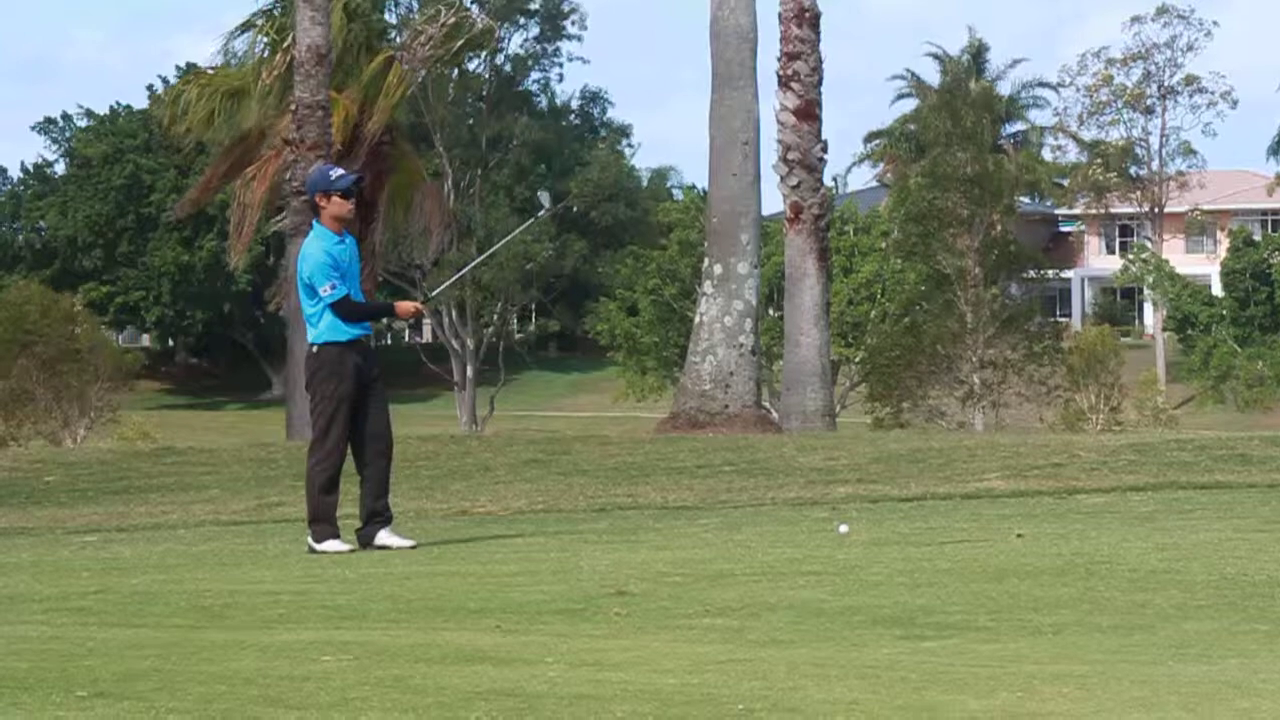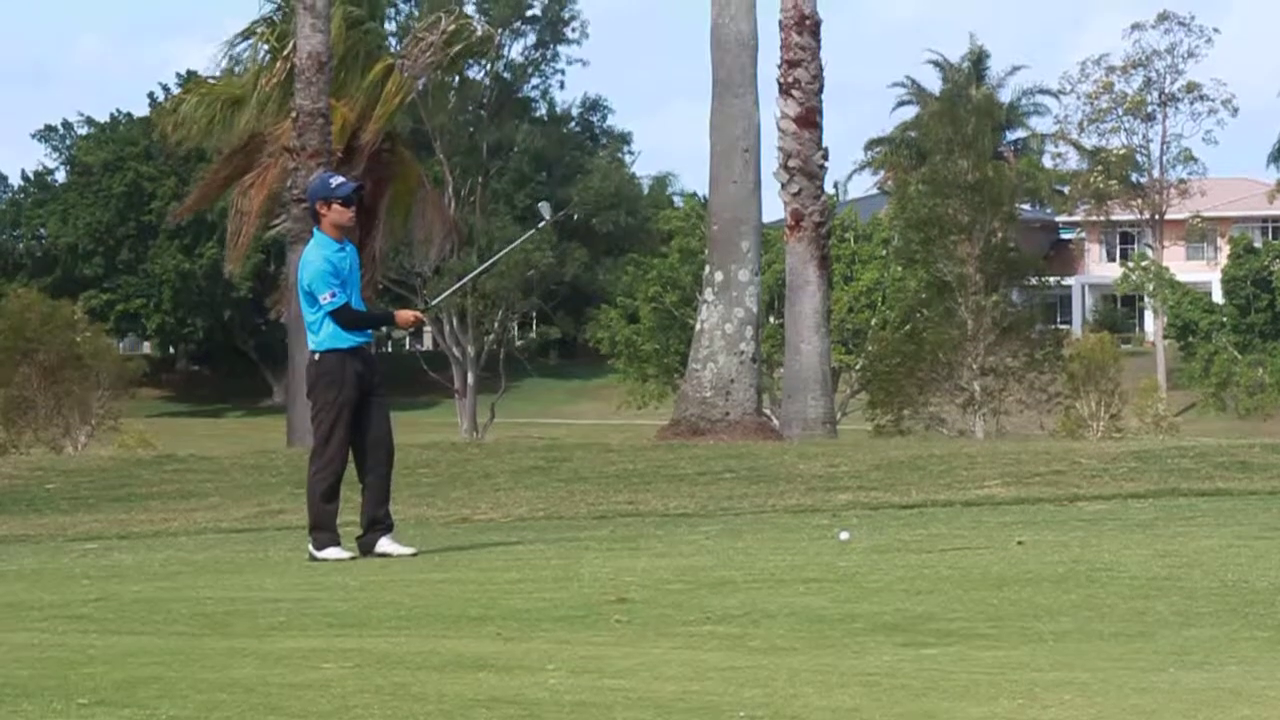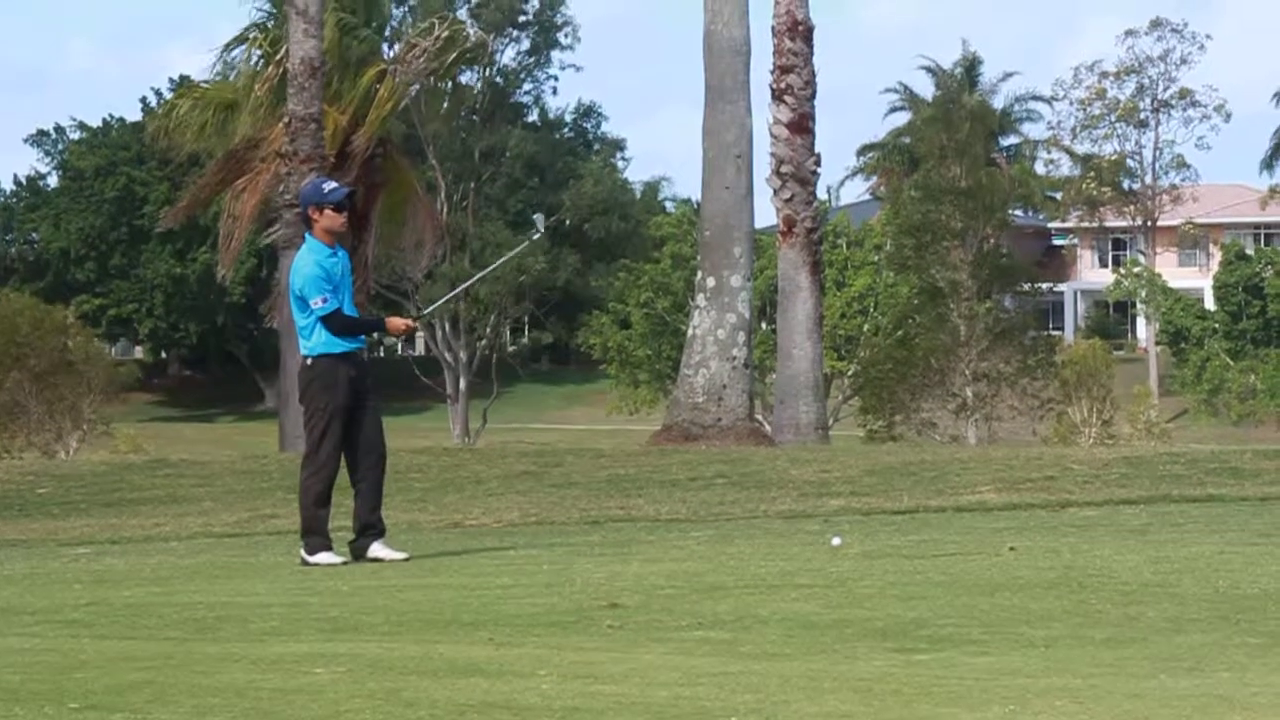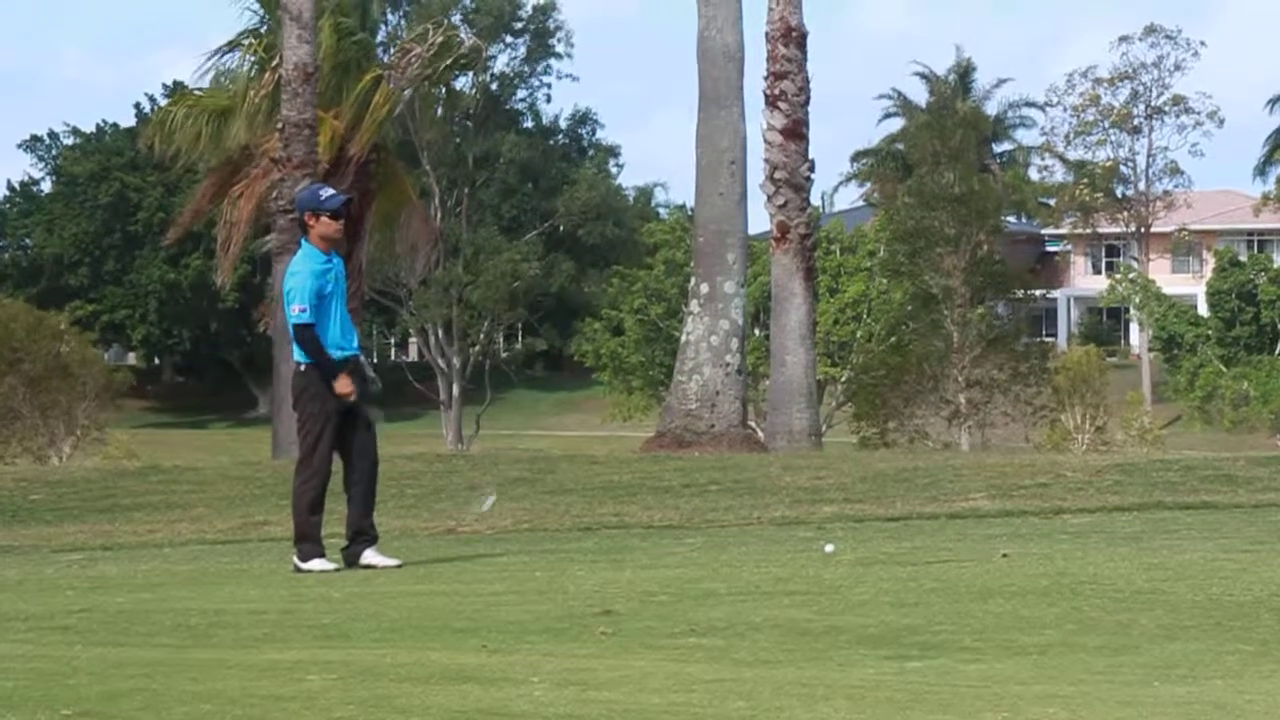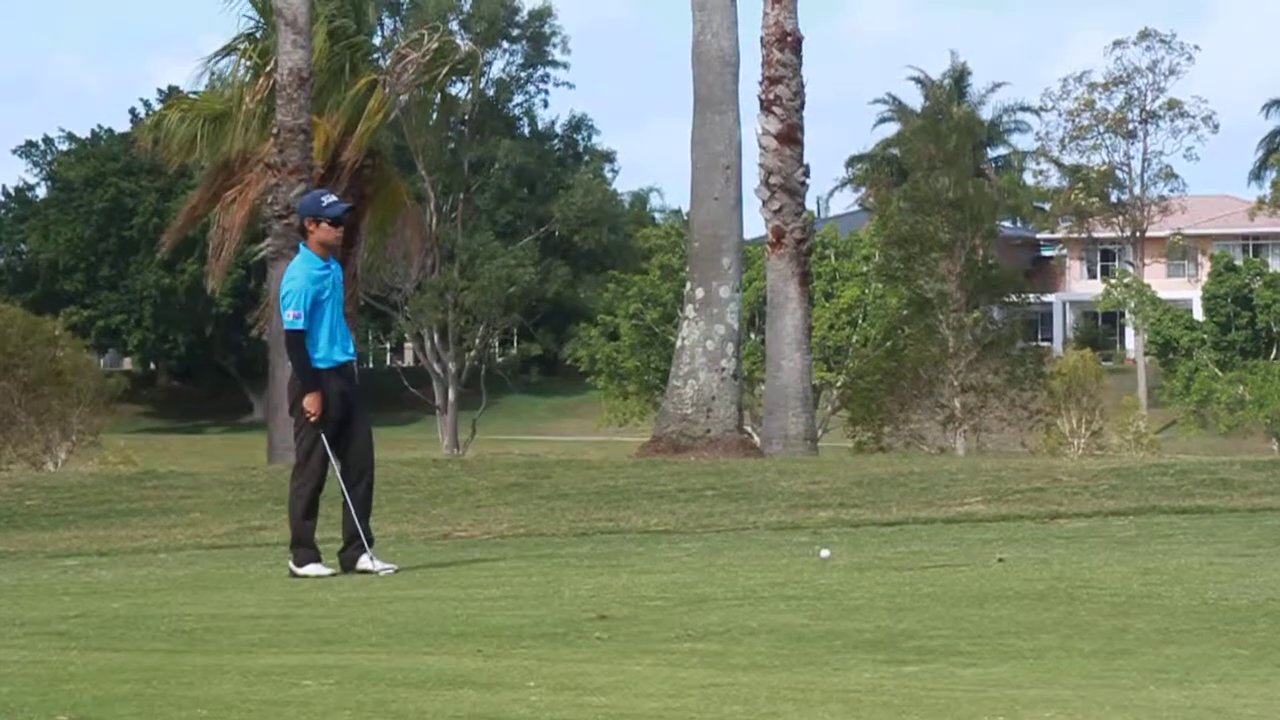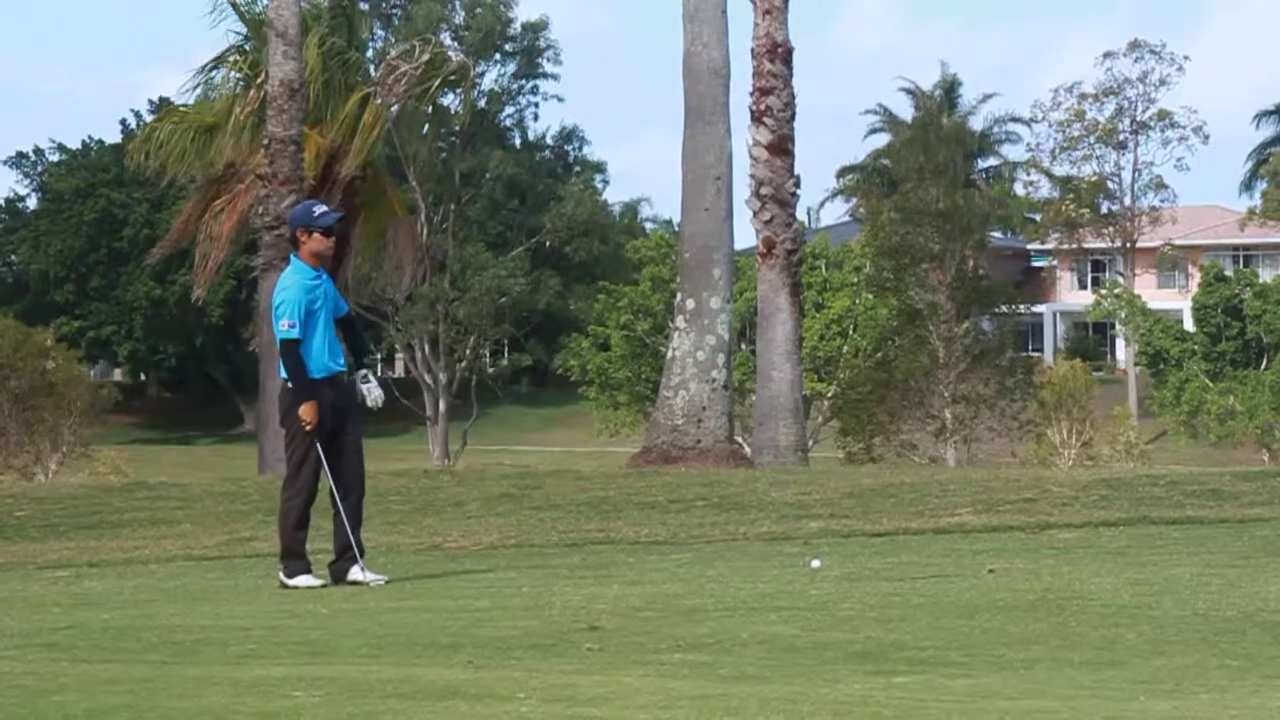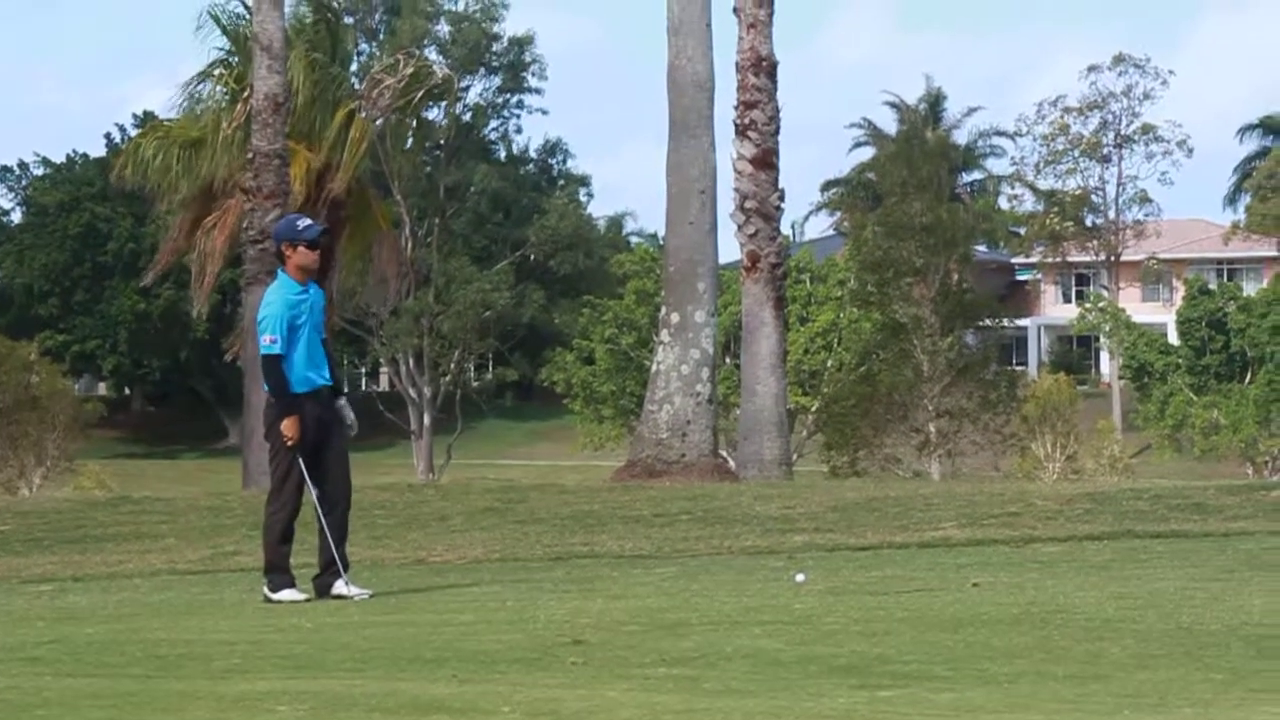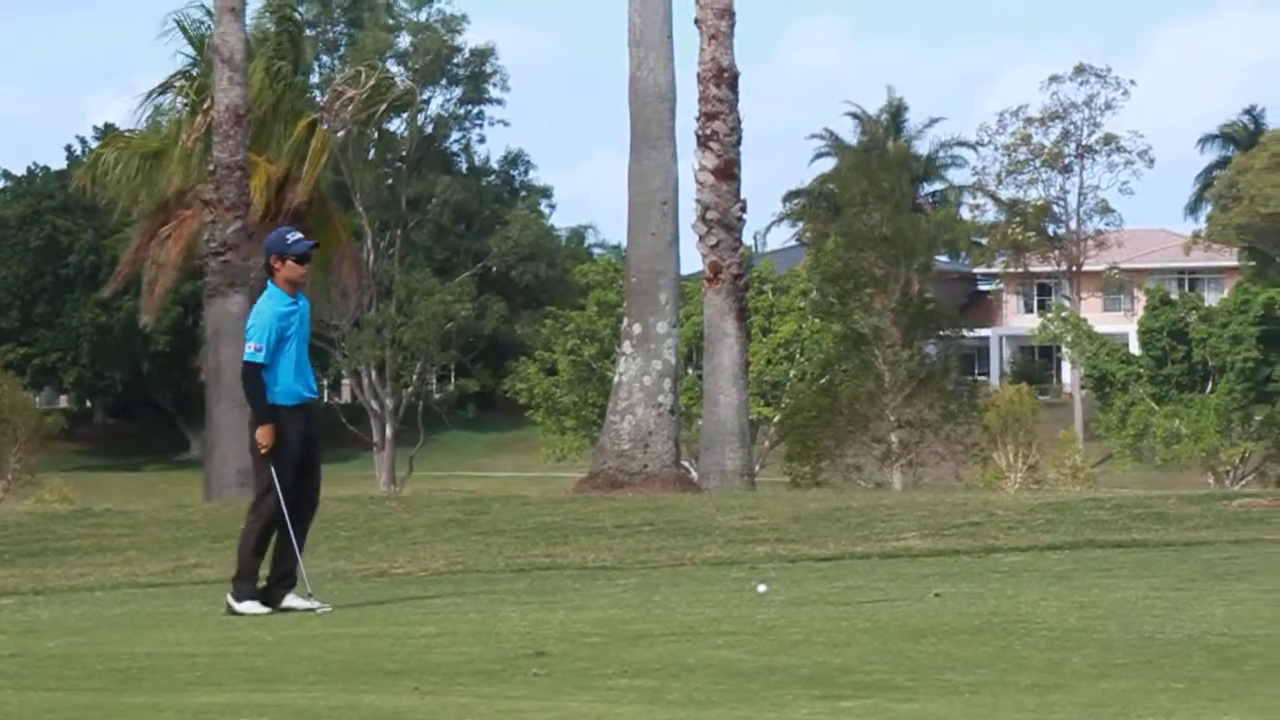
dt=0.5s
person 1, frame 1
left shoulder: (348, 242)
right shoulder: (317, 252)
right elbow: (344, 308)
left wrist: (390, 311)
right wrist: (393, 310)
left hip: (361, 351)
right hip: (331, 356)
left knee: (376, 442)
right knee: (329, 447)
left ankle: (376, 526)
right ankle: (321, 532)
person 1, frame 2
left shoulder: (349, 250)
right shoulder: (318, 260)
right elbow: (344, 316)
left wrist: (389, 320)
right wrist: (393, 319)
left hip: (362, 357)
right hip: (332, 364)
left knee: (378, 449)
right knee: (331, 454)
left ankle: (376, 534)
right ankle: (322, 540)
person 1, frame 3
left shoulder: (340, 255)
right shoulder: (309, 265)
right elbow: (334, 323)
left wrist: (378, 328)
right wrist: (383, 324)
left hip: (353, 363)
right hip: (324, 368)
left knee: (370, 453)
right knee: (322, 459)
left ankle: (368, 538)
right ankle: (314, 545)
person 1, frame 4
left shoulder: (335, 261)
right shoulder: (304, 271)
right elbow: (303, 334)
left wrist: (356, 360)
right wrist: (336, 376)
left hip: (347, 373)
right hip: (318, 377)
left knee: (363, 459)
right knee: (315, 465)
left ankle: (361, 545)
right ankle: (307, 551)
person 1, frame 5
left shoulder: (334, 267)
right shoulder: (300, 276)
right elbow: (293, 339)
right wrist: (310, 390)
left hip: (344, 376)
right hip: (316, 382)
left knee: (360, 465)
right knee: (311, 471)
left ankle: (356, 550)
right ankle: (303, 555)
person 1, frame 6
left shoulder: (324, 279)
right shoulder: (293, 285)
left elbow: (346, 322)
right elbow: (288, 348)
left wrist: (362, 370)
right wrist: (306, 399)
left hip: (337, 387)
right hip: (306, 393)
left knee: (351, 478)
right knee: (302, 482)
left ankle: (347, 562)
right ankle: (293, 566)
person 1, frame 7
left shoulder: (316, 294)
right shoulder: (278, 300)
right elbow: (270, 363)
left wrist: (339, 397)
right wrist: (287, 414)
left hip: (322, 402)
right hip: (292, 407)
left knee: (338, 490)
right knee: (286, 497)
left ankle: (332, 577)
right ankle: (277, 581)
person 1, frame 8
left shoulder: (302, 305)
right shoulder: (268, 310)
right elbow: (251, 372)
right wrist: (264, 422)
left hip: (304, 415)
right hip: (277, 419)
left knee: (303, 506)
right knee: (269, 507)
left ankle: (280, 589)
right ankle: (243, 591)
